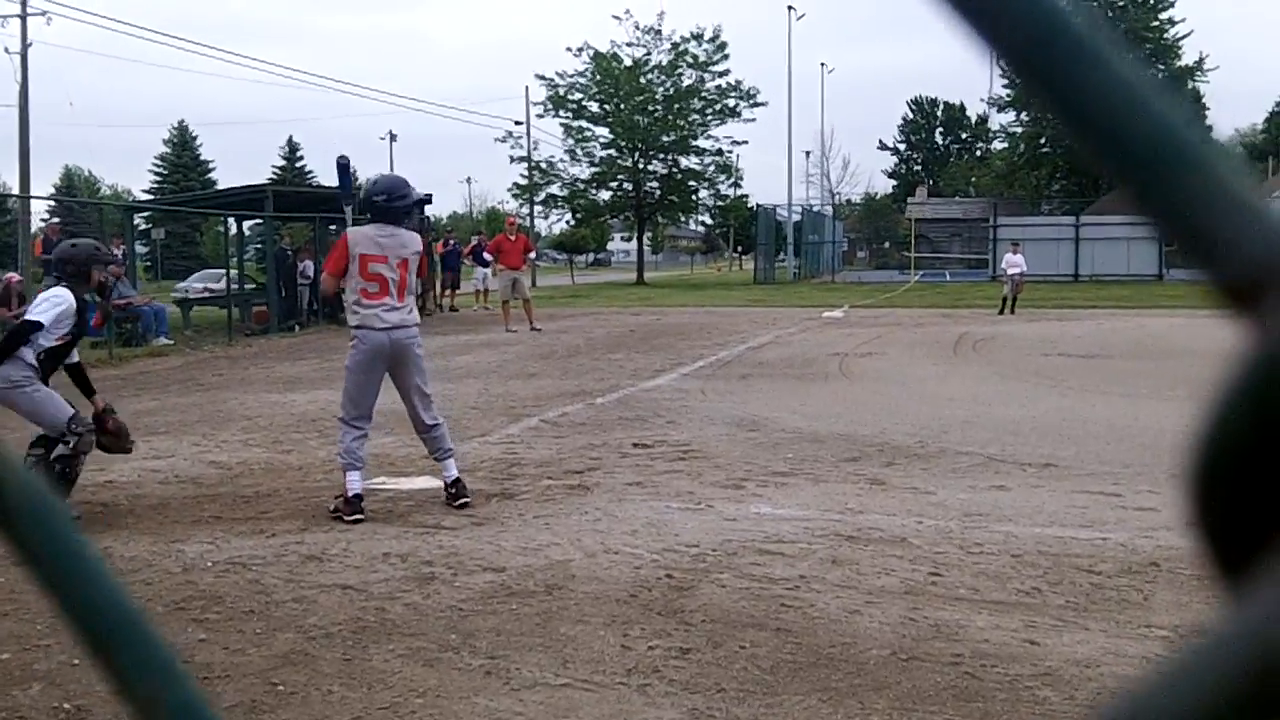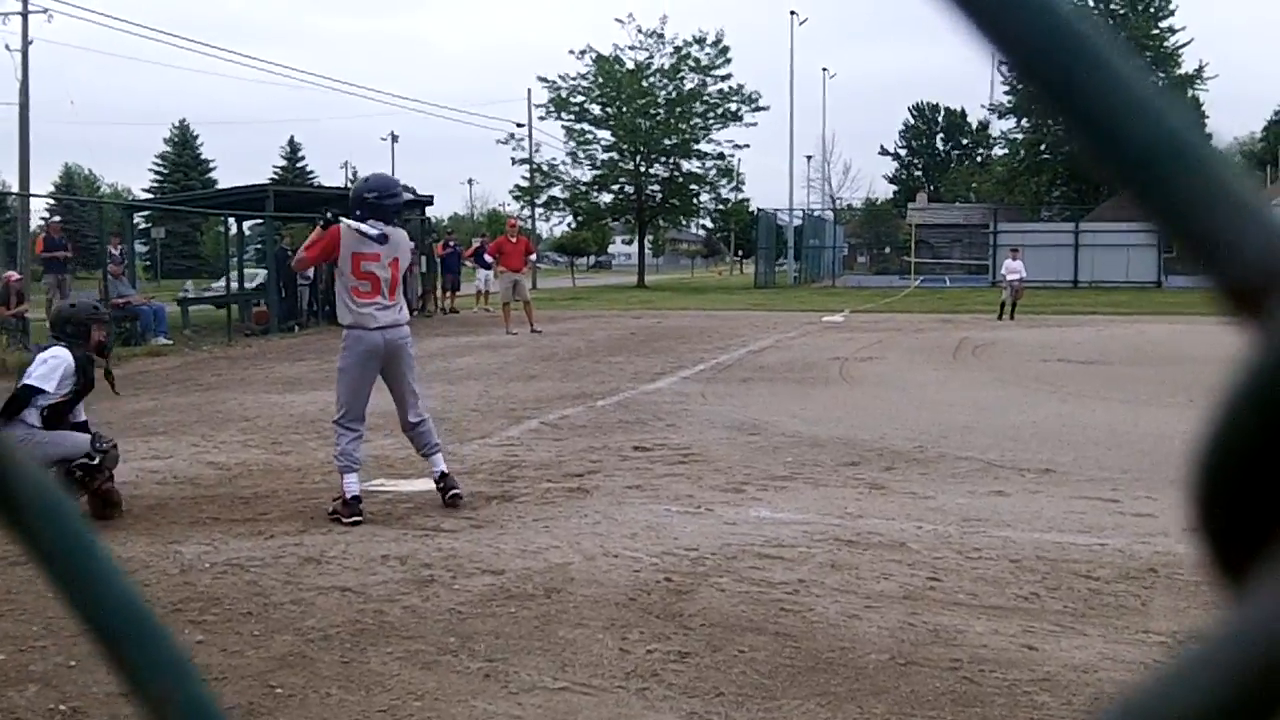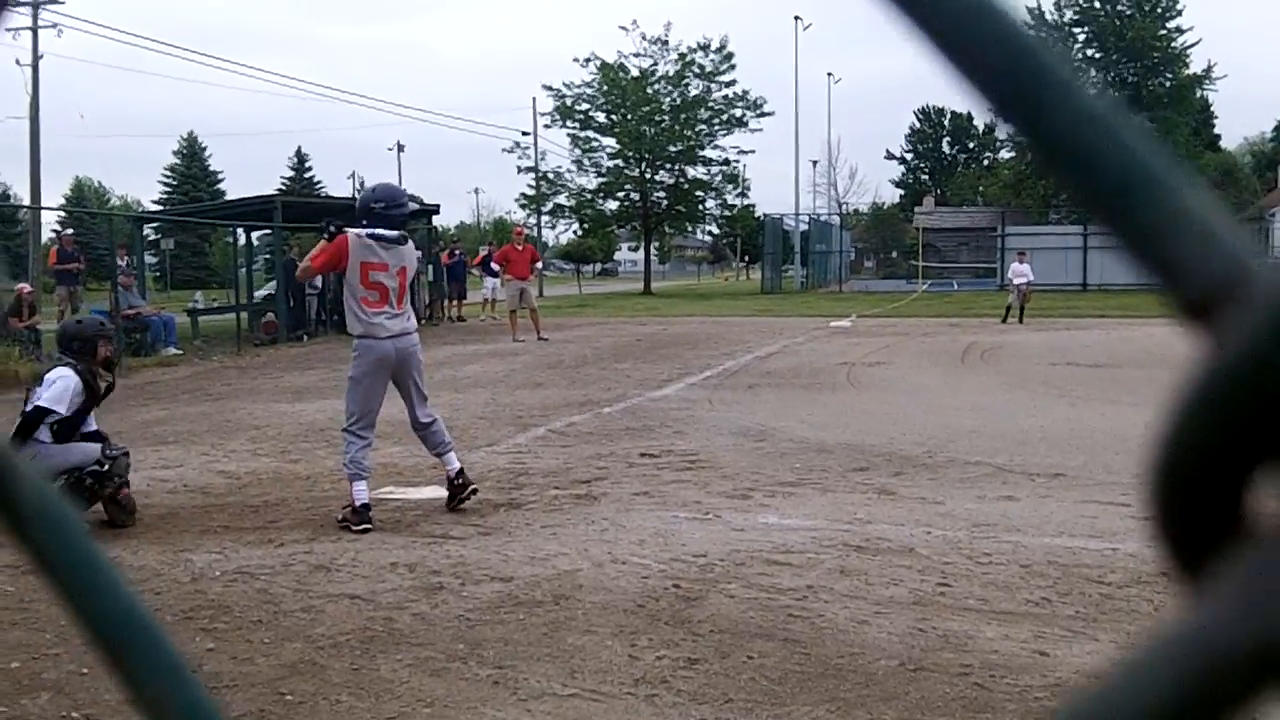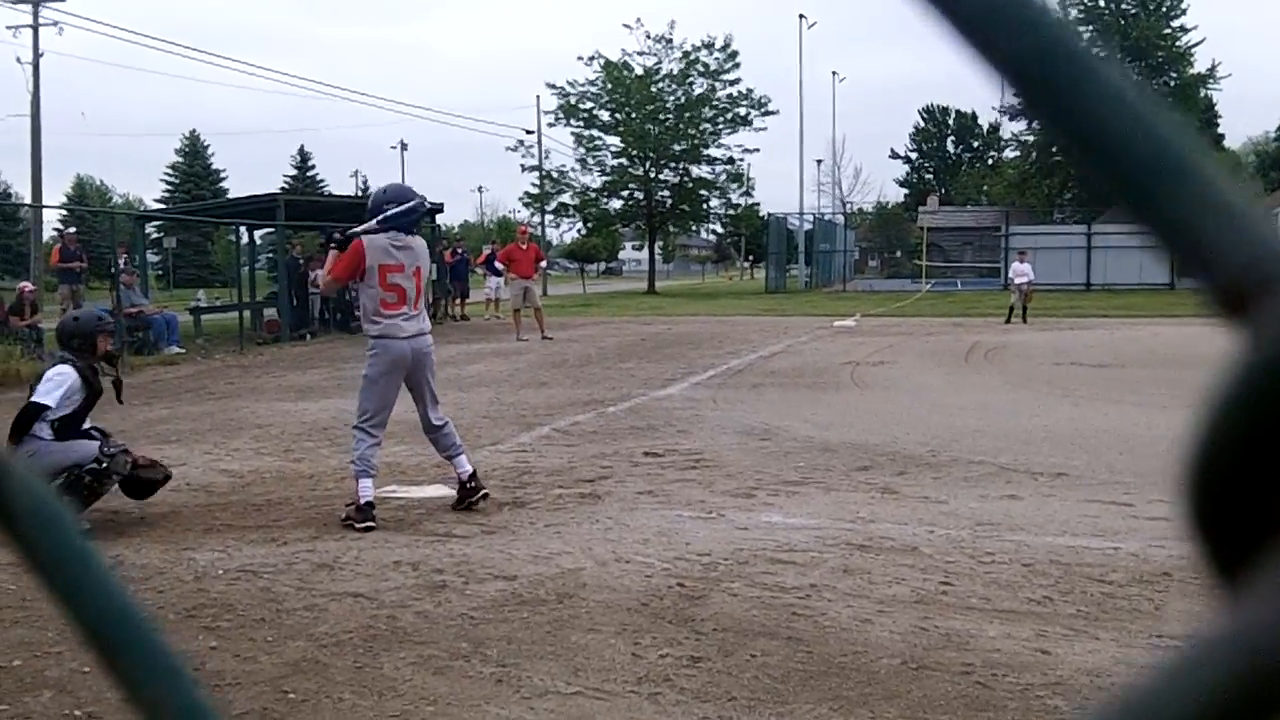
dt=0.2s
person 1, frame 1
left shoulder: (352, 237)
right shoulder: (414, 241)
left elbow: (327, 287)
left hip: (367, 337)
right hip: (407, 335)
left knee: (355, 418)
right knee: (425, 412)
left ankle: (352, 497)
right ankle: (454, 483)
person 1, frame 2
left shoulder: (341, 233)
right shoulder: (402, 240)
left elbow: (299, 263)
left wrist: (322, 227)
left hip: (360, 336)
right hip: (398, 333)
left knee: (349, 419)
right knee: (413, 413)
left ankle: (350, 498)
right ankle: (444, 478)
person 1, frame 3
left shoulder: (349, 243)
right shoulder: (407, 249)
left elbow: (304, 272)
left wrist: (325, 240)
left hip: (370, 345)
right hip: (407, 341)
left knee: (358, 427)
right knee: (423, 415)
left ankle: (359, 506)
right ankle: (457, 477)
person 1, frame 4
left shoulder: (364, 246)
right shoulder: (421, 247)
left elbow: (328, 286)
left wrist: (334, 249)
left hip: (386, 346)
right hip: (421, 342)
left knee: (368, 426)
right knee: (434, 417)
left ankle: (364, 504)
right ankle: (469, 481)
person 2, frame 1
left shoulder: (75, 306)
right shoulder: (63, 298)
left elbow: (73, 365)
right elbow: (22, 330)
left wrist: (96, 401)
left hip: (27, 378)
left knee: (63, 425)
right knee: (79, 430)
person 2, frame 2
left shoulder: (79, 363)
right shoulder: (62, 358)
left elbow: (77, 421)
right elbow: (22, 395)
left hip: (33, 433)
right hip: (21, 436)
left knee: (82, 435)
right knee: (106, 450)
person 2, frame 3
left shoulder: (87, 380)
right shoulder: (68, 377)
left elbow: (90, 434)
right elbow: (33, 417)
left wrist: (115, 484)
left hip: (45, 451)
right hip: (33, 454)
left knee: (99, 443)
right knee: (116, 458)
person 2, frame 4
left shoulder: (85, 374)
right shoulder: (66, 373)
left elbow: (80, 430)
right elbow: (29, 413)
right wrist: (12, 454)
left hip: (52, 448)
right hip: (35, 451)
right knee: (115, 456)
